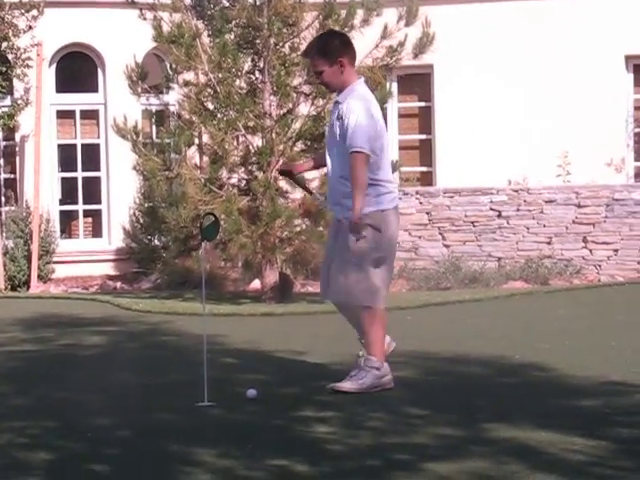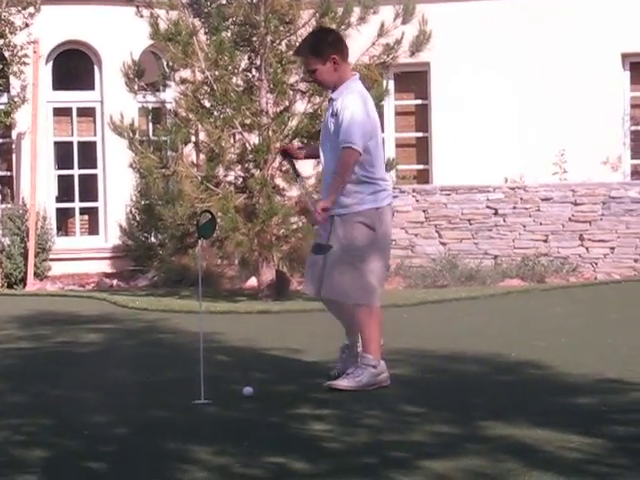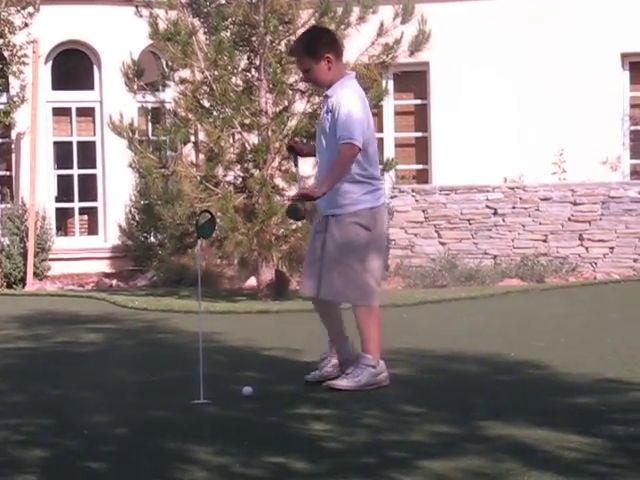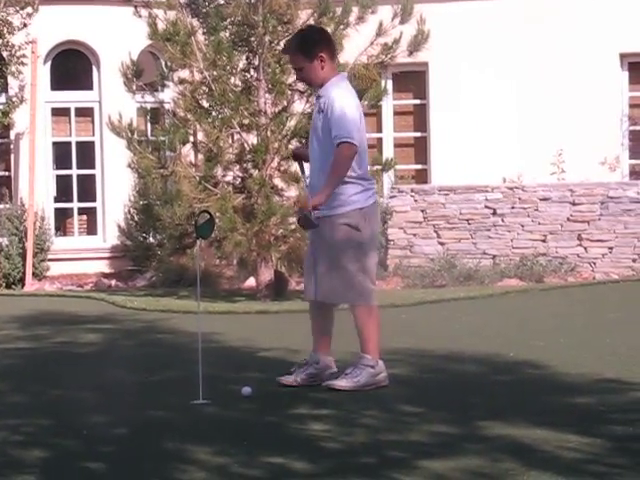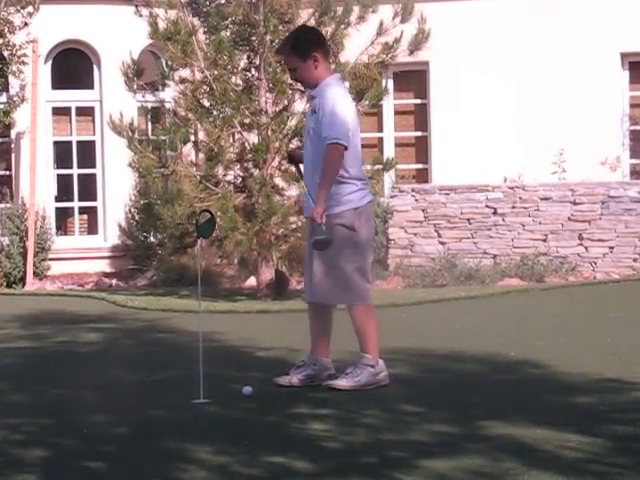
dt=0.1s
person 1, frame 1
left shoulder: (358, 104)
right shoulder: (341, 103)
left elbow: (359, 157)
left wrist: (358, 207)
right wrist: (307, 164)
left hip: (369, 211)
right hip: (344, 212)
left knee: (365, 290)
right knee: (336, 288)
left ankle: (375, 367)
right ankle: (377, 341)
person 1, frame 2
left shoulder: (352, 100)
right shoulder: (337, 99)
left elbow: (351, 154)
left wrist: (330, 198)
right wrist: (304, 151)
left hip: (363, 208)
right hip: (339, 209)
left knee: (360, 288)
right knee: (323, 284)
left ankle: (372, 364)
right ankle: (355, 341)
person 1, frame 3
left shoulder: (347, 97)
right shoulder: (333, 98)
left elbow: (350, 149)
left wrist: (321, 187)
right wrist: (308, 149)
left hip: (356, 208)
right hip: (333, 209)
left knee: (359, 288)
right knee: (317, 285)
left ankle: (372, 364)
right ankle: (341, 351)
person 1, frame 4
left shoulder: (339, 97)
right shoulder: (325, 97)
left elbow: (348, 148)
left wrist: (323, 194)
right wrist: (306, 155)
left hip: (349, 208)
right hip: (328, 211)
left knee: (356, 288)
right knee: (318, 289)
left ankle: (371, 365)
right ankle: (320, 361)
person 1, frame 5
left shoulder: (332, 96)
right shoulder: (320, 97)
left elbow: (337, 149)
left wrist: (320, 200)
right wrist: (301, 157)
left hip: (344, 208)
right hip: (326, 210)
left knee: (352, 287)
right knee: (316, 289)
left ankle: (371, 364)
right ankle: (319, 362)
